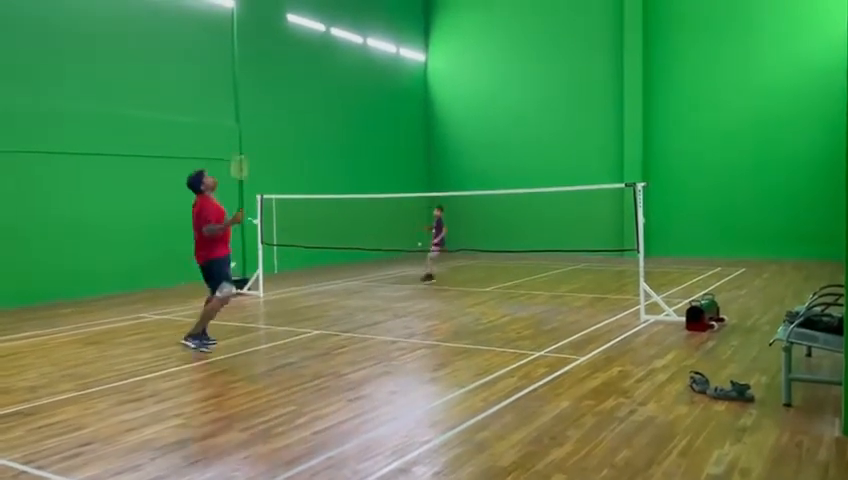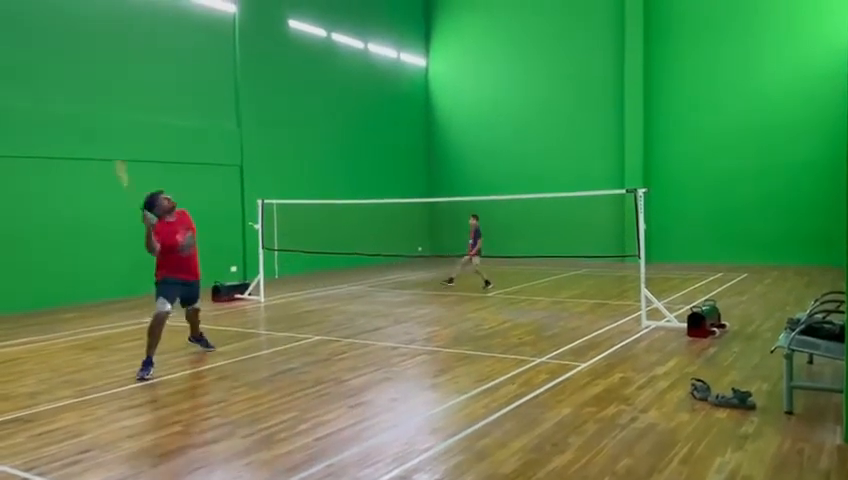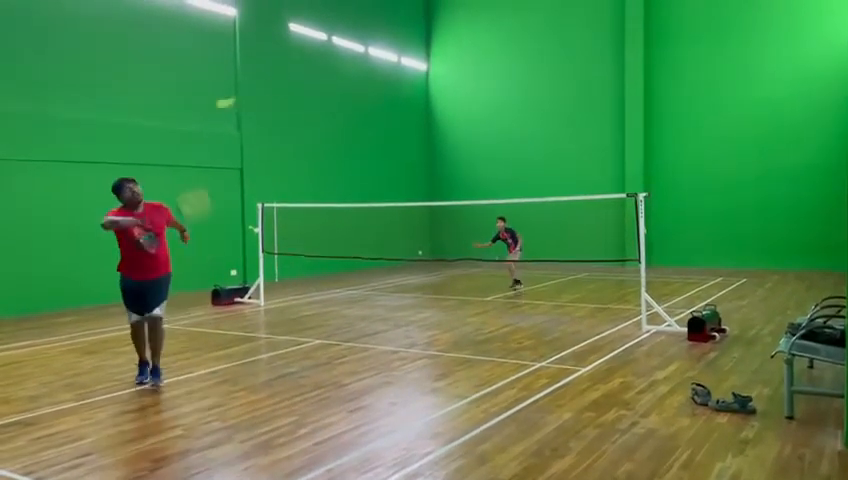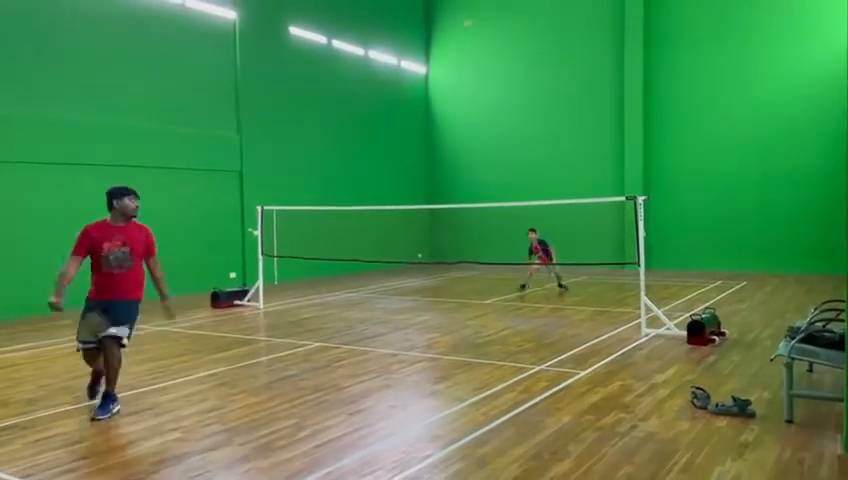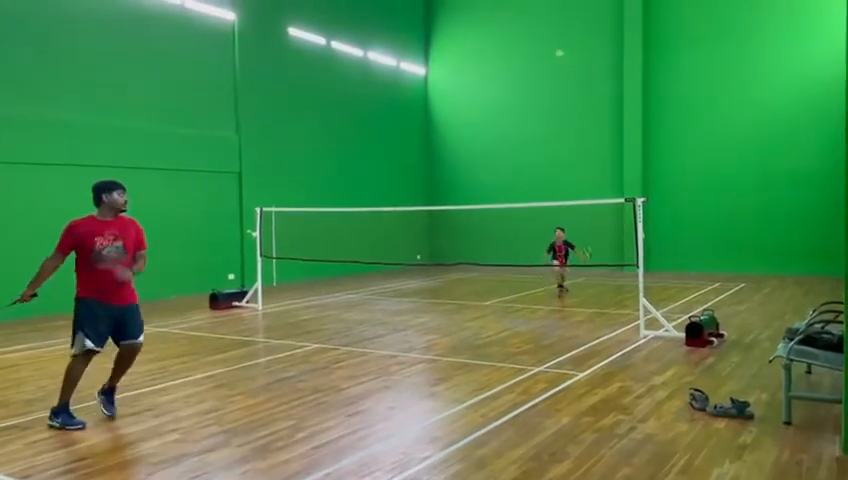
dt=0.3s
person 1, frame 1
left shoulder: (201, 202)
right shoulder: (208, 204)
left elbow: (201, 229)
right elbow: (207, 232)
right wrist: (231, 222)
left hip: (206, 256)
right hip: (216, 256)
left knee: (217, 295)
right knee: (222, 296)
left ankle: (200, 333)
right ankle: (193, 335)
person 1, frame 2
left shoulder: (183, 215)
right shoulder: (157, 229)
right elbow: (153, 250)
left wrist: (193, 250)
right wrist: (148, 230)
left hip: (191, 276)
right hip: (169, 278)
left knee: (193, 308)
right knee: (162, 313)
left ankle: (196, 336)
right ankle: (148, 361)
person 1, frame 3
left shoulder: (159, 210)
right shoulder: (119, 215)
left elbow: (172, 221)
right elbow: (106, 224)
left wrist: (183, 230)
right wrist: (125, 221)
left hip: (159, 276)
right hip: (132, 278)
left knee: (155, 318)
right knee: (137, 322)
left ankle: (156, 367)
right ankle: (143, 363)
person 1, frame 4
left shoulder: (143, 232)
right shoulder: (92, 231)
left elbow: (154, 266)
right elbow: (72, 263)
left wrist: (164, 297)
right wrist: (58, 294)
left hip: (127, 299)
right hip: (97, 298)
left knee: (110, 342)
right knee: (88, 349)
left ankle: (110, 397)
right ankle: (98, 372)
person 1, frame 5
left shoulder: (132, 226)
right shoulder: (77, 227)
left elbow: (142, 260)
right elbow: (55, 260)
left wrist: (129, 272)
right wrist: (31, 288)
left hip: (125, 300)
right hip: (91, 301)
left knee: (133, 345)
right knee: (84, 352)
left ankle: (109, 389)
right ankle: (59, 410)
